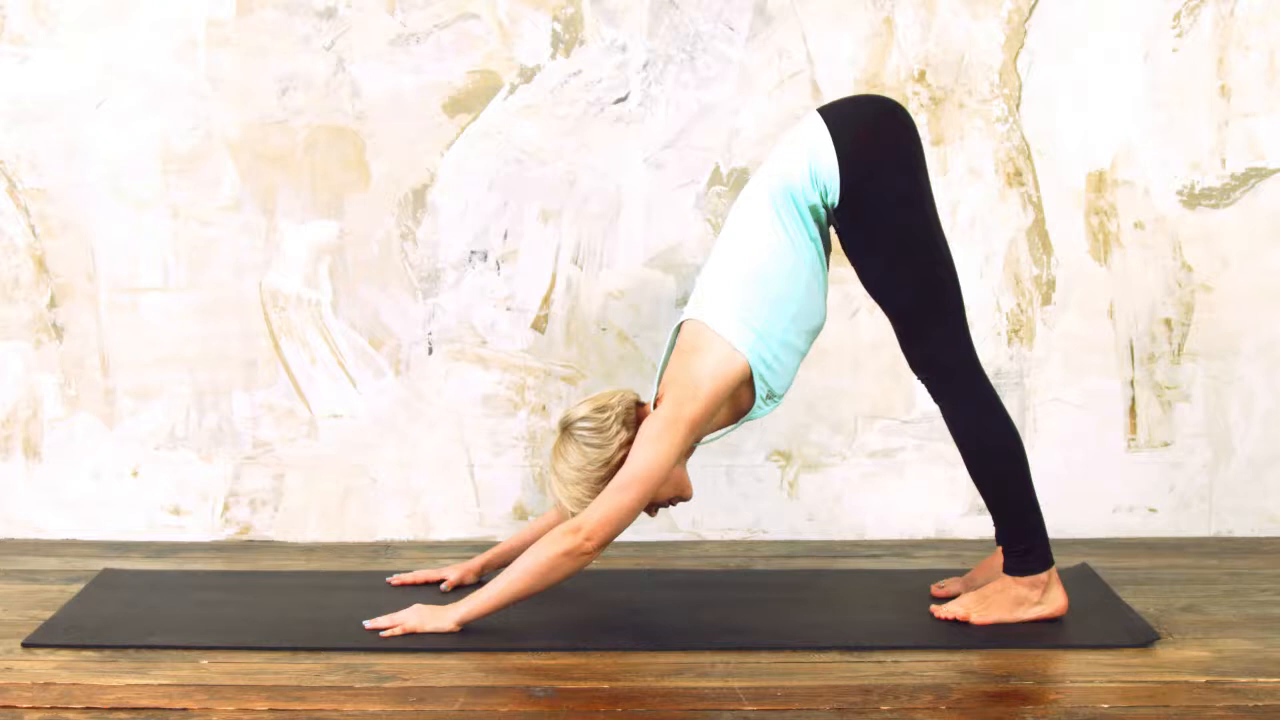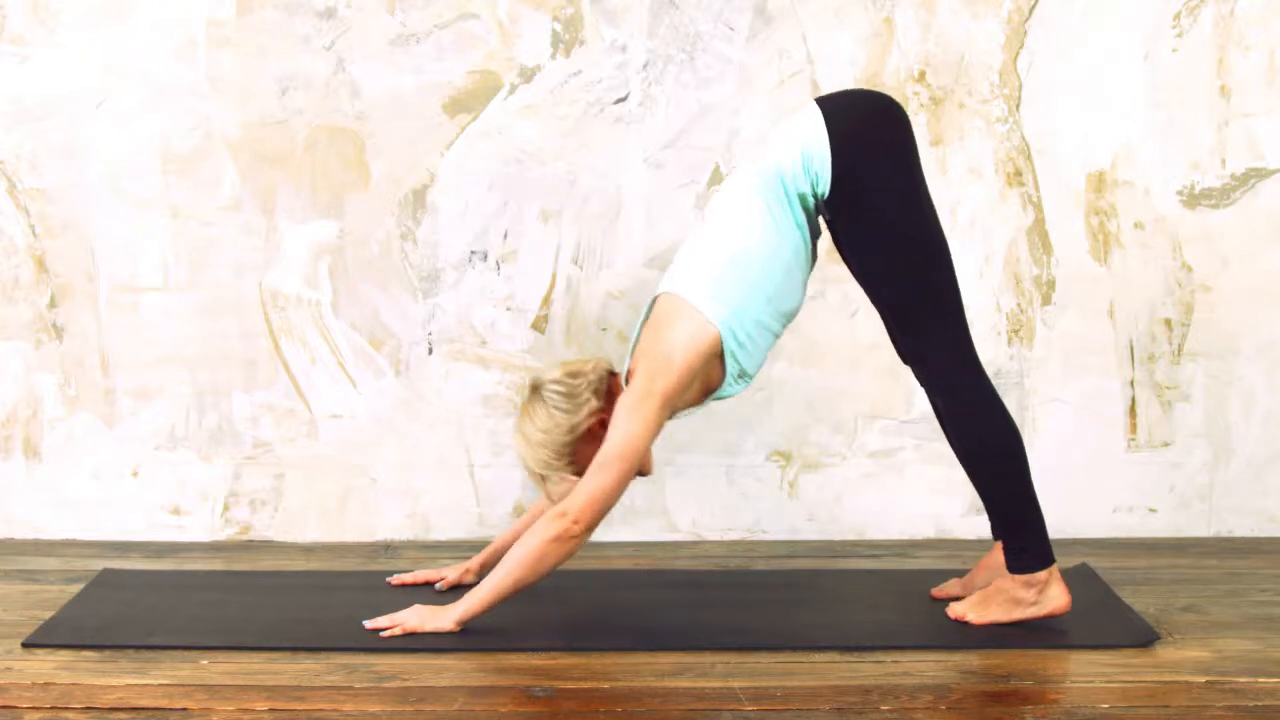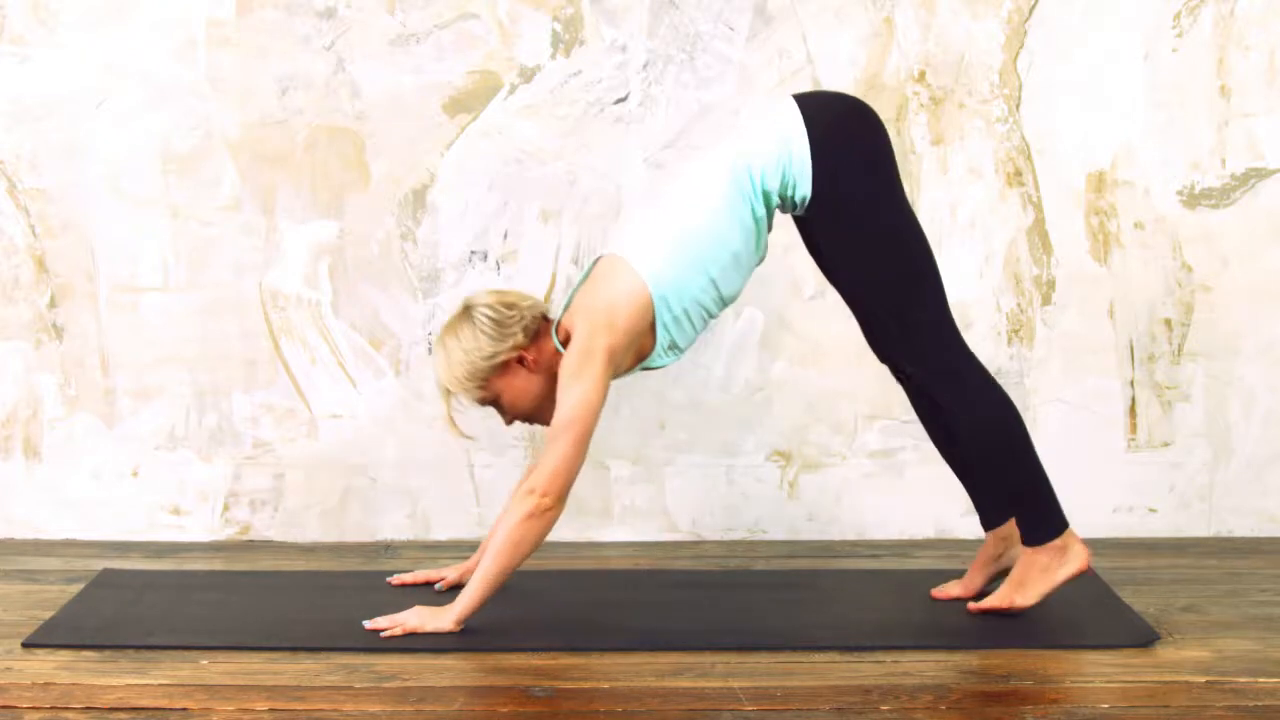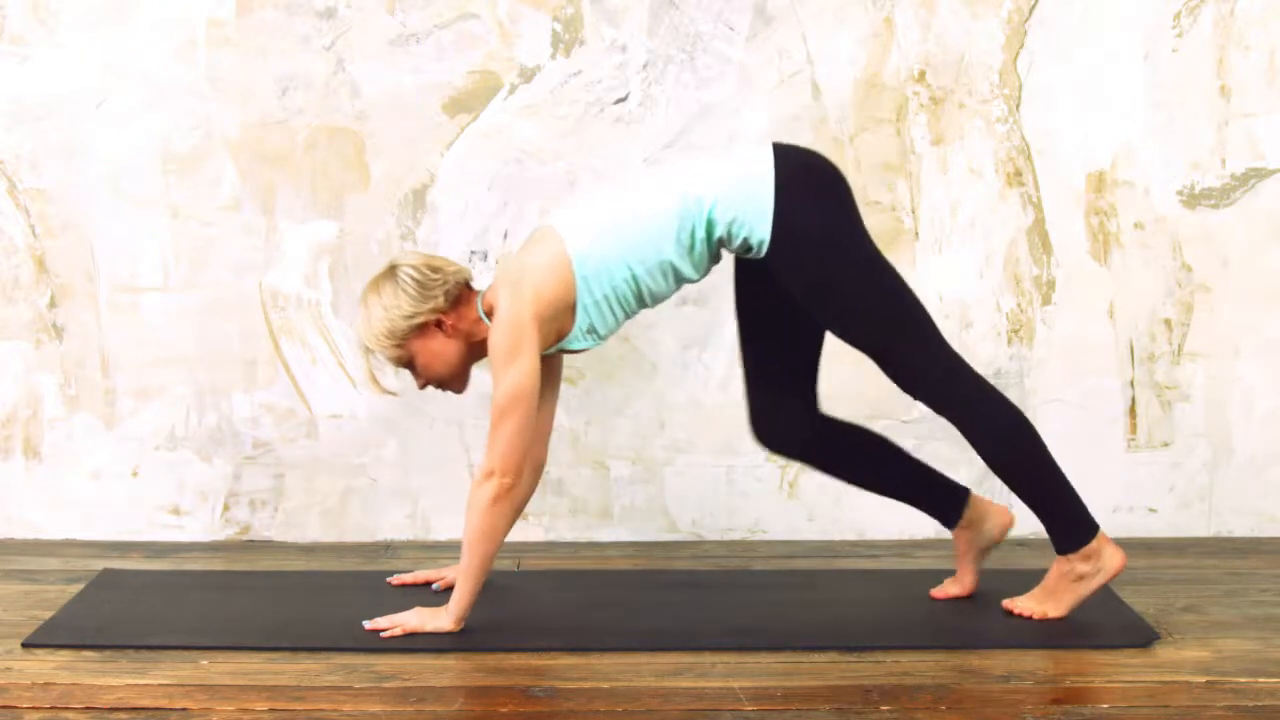
dt=0.5s
person 1, frame 1
left shoulder: (682, 411)
right shoulder: (682, 402)
left elbow: (582, 538)
right elbow: (582, 509)
left wrist: (458, 613)
right wrist: (480, 563)
left hip: (853, 153)
right hip: (843, 157)
left knee: (948, 370)
right knee: (942, 368)
left ankle: (1033, 578)
right ankle: (1015, 553)
person 1, frame 2
left shoulder: (653, 385)
right shoulder: (652, 375)
left elbow: (569, 524)
right elbow: (569, 496)
left wrist: (458, 613)
right wrist: (476, 564)
left hip: (846, 147)
right hip: (835, 150)
left knee: (944, 364)
right knee: (934, 361)
left ankle: (1033, 576)
right ankle: (1014, 547)
person 1, frame 3
left shoulder: (590, 343)
right shoulder: (575, 331)
left elbow: (542, 496)
right elbow: (544, 486)
left wrist: (457, 611)
right wrist: (480, 563)
left hip: (819, 148)
right hip: (803, 155)
left knee: (932, 355)
right knee: (904, 354)
left ankle: (1051, 541)
right ankle: (1006, 532)
person 1, frame 4
left shoulder: (514, 315)
right shoulder: (533, 312)
left elbow: (499, 477)
right elbow: (523, 469)
left wrist: (453, 610)
right wrist: (468, 568)
left hip: (781, 204)
right hip: (766, 205)
left knee: (934, 377)
right knee: (781, 425)
left ankle: (1083, 548)
right ankle: (969, 517)
